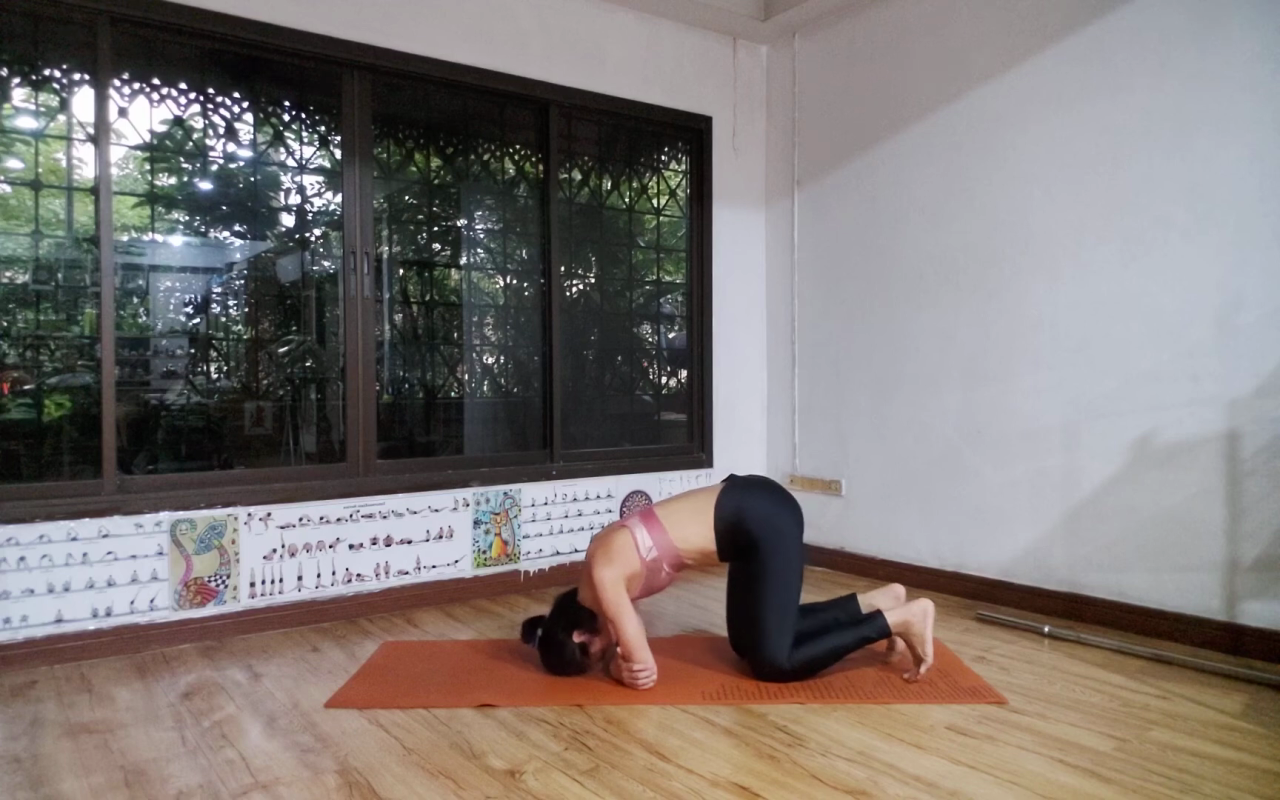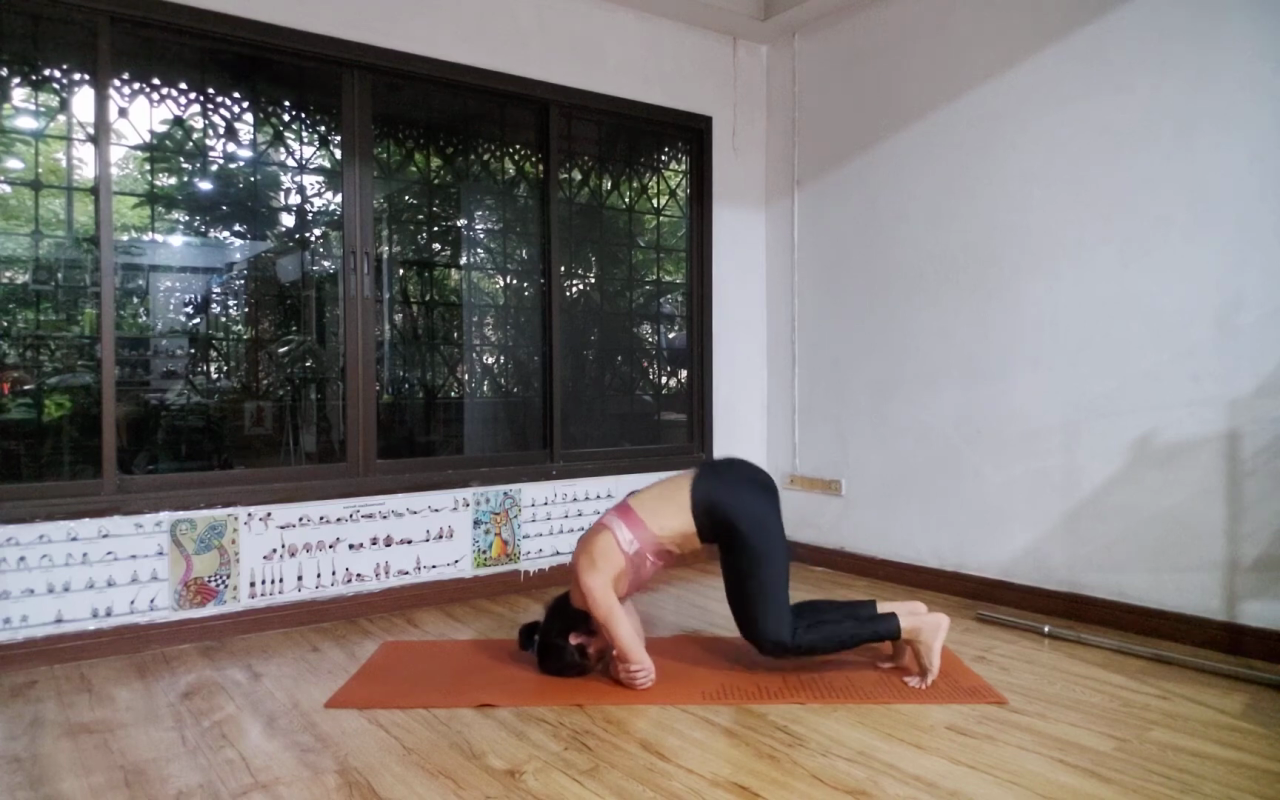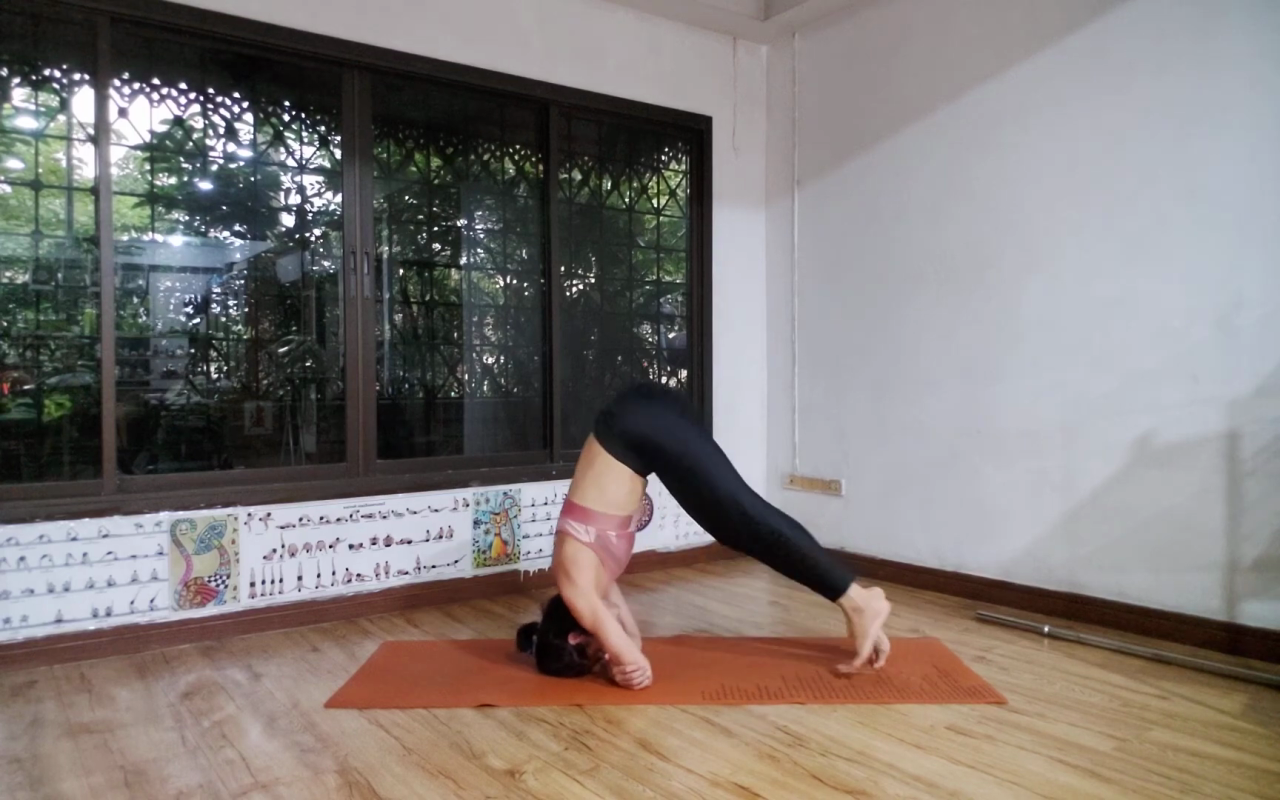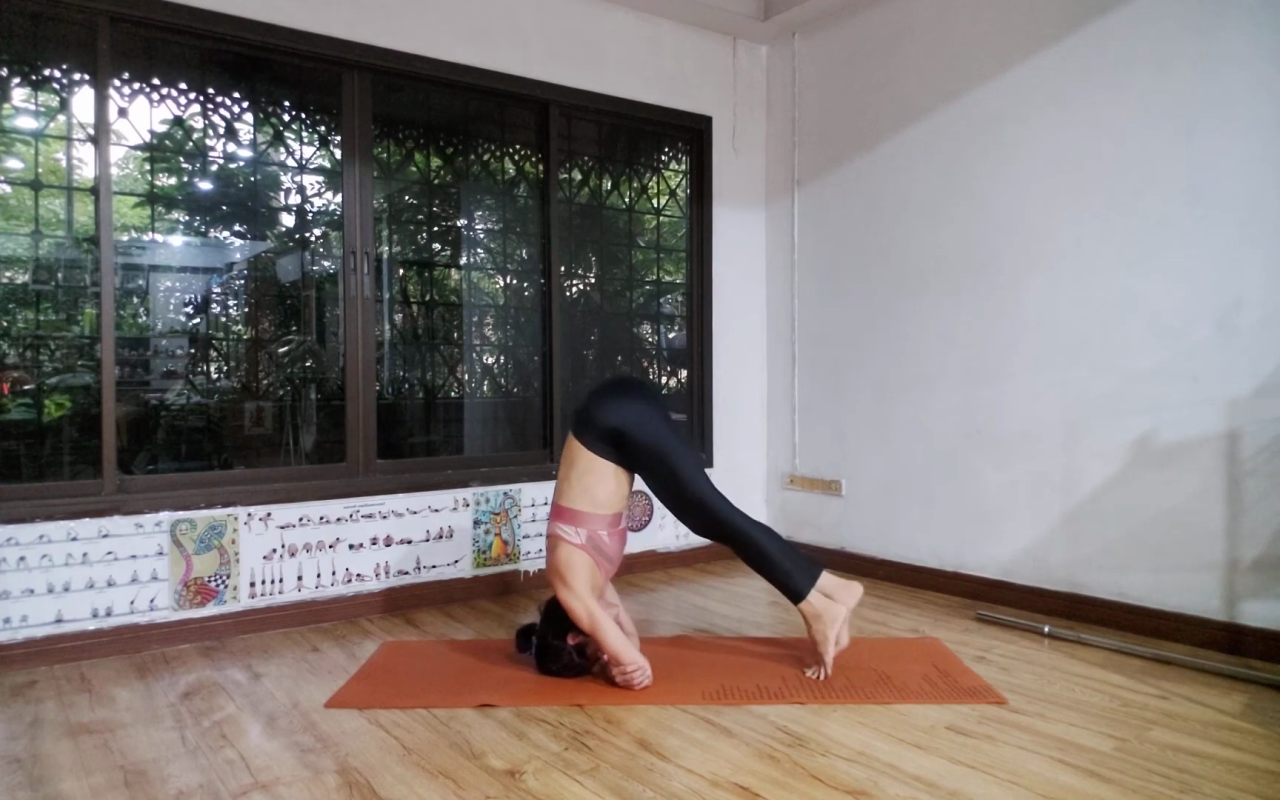
dt=0.5s
person 1, frame 1
left shoulder: (605, 572)
right shoulder: (605, 558)
left elbow: (645, 669)
right elbow: (632, 640)
left wrist: (619, 666)
right wrist: (620, 658)
left hip: (765, 521)
right hip: (753, 514)
left knee: (772, 661)
right knee: (749, 640)
left ankle: (899, 617)
right ankle: (875, 602)
person 1, frame 2
left shoulder: (592, 577)
right shoulder: (597, 566)
left elbow: (641, 670)
right elbow: (634, 639)
left wrist: (622, 667)
right wrist: (623, 659)
left hip: (735, 503)
right hip: (734, 493)
left knee: (773, 638)
right knee: (765, 625)
left ankle: (912, 627)
right ankle: (893, 612)
person 1, frame 3
left shoulder: (576, 585)
right shoulder: (583, 575)
left elbow: (638, 671)
right elbow: (631, 641)
left wrist: (615, 665)
right wrist: (616, 659)
left hip: (643, 423)
right hip: (641, 425)
left knee: (743, 517)
right knee: (735, 527)
left ankle: (857, 602)
right ankle: (855, 600)
person 1, frame 4
left shoulder: (573, 587)
right shoulder: (577, 578)
left elbow: (636, 671)
right knee: (708, 518)
left ankle: (817, 606)
right ankle: (827, 588)
